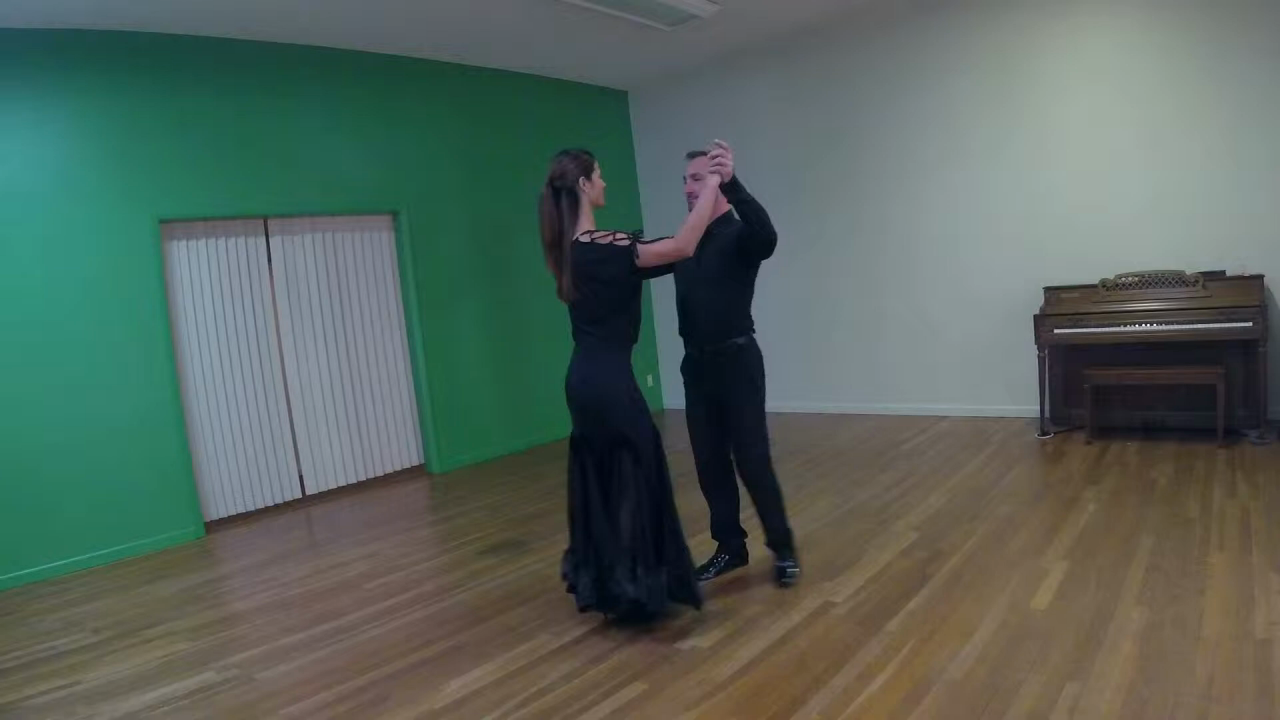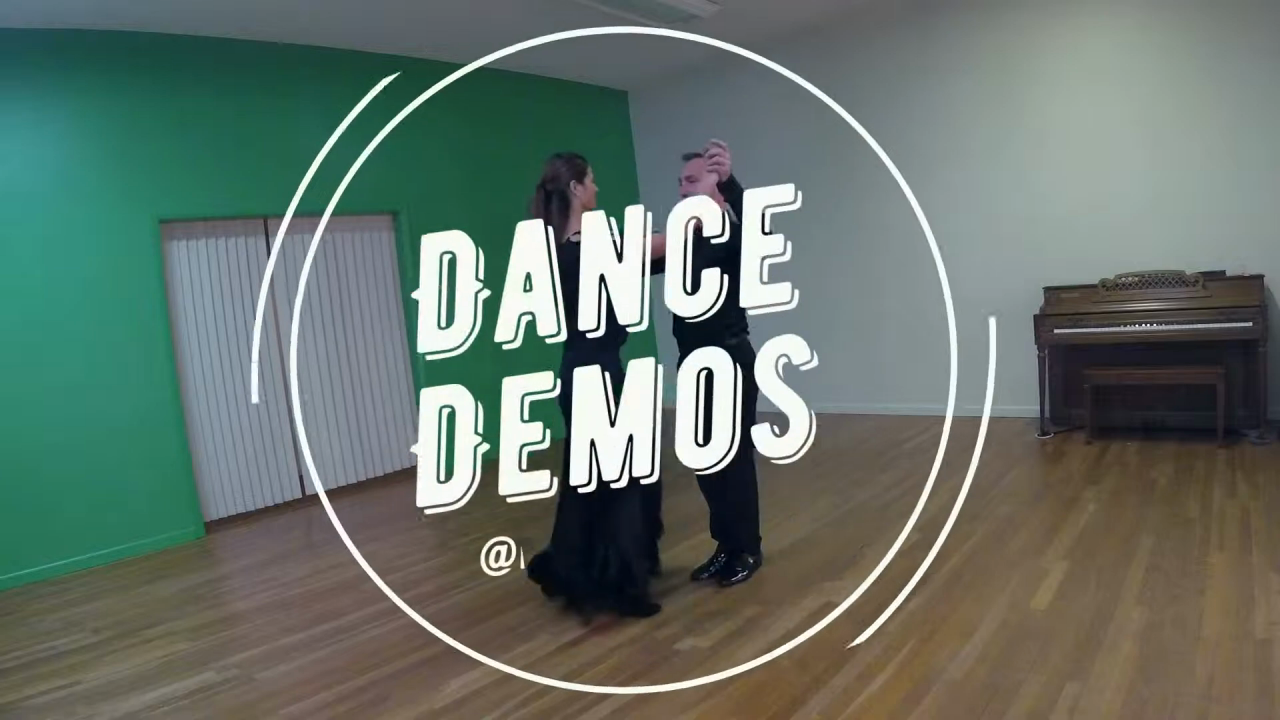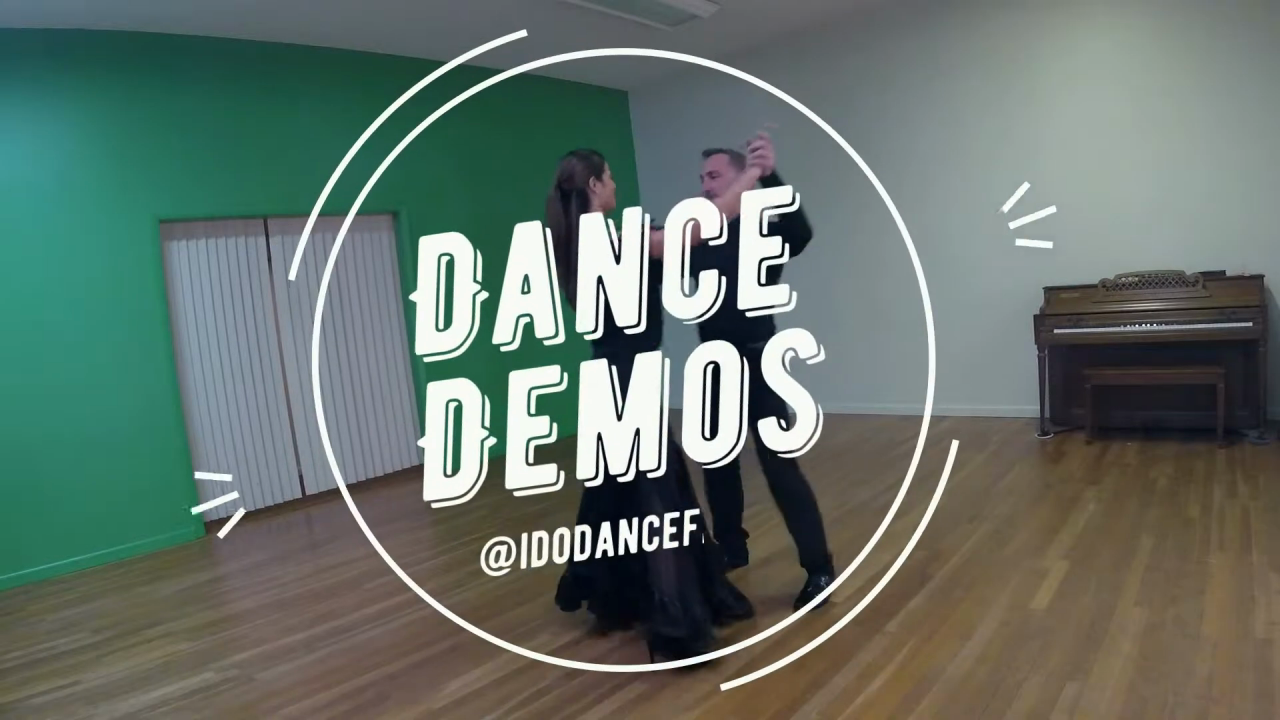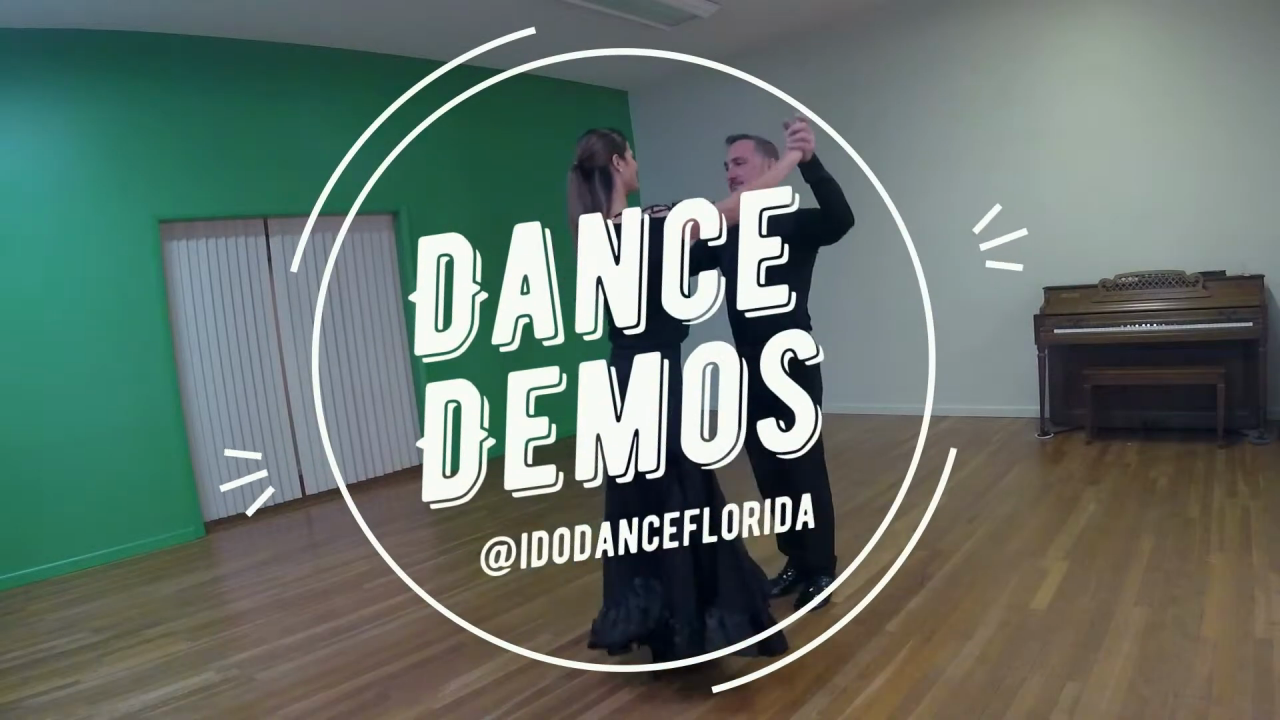
dt=0.5s
person 1, frame 1
left shoulder: (569, 247)
right shoulder: (604, 247)
left elbow: (643, 256)
right elbow: (683, 245)
right wrist: (711, 185)
left hip: (583, 376)
right hip: (610, 376)
left knee: (596, 481)
right knee: (631, 482)
left ankle: (597, 583)
right ankle: (630, 591)
person 1, frame 2
left shoulder: (555, 248)
right shoulder: (588, 248)
left hip: (574, 371)
right hip: (598, 373)
left knee: (590, 479)
right knee: (626, 479)
left ankle: (581, 581)
right ankle: (623, 587)
person 1, frame 3
left shoulder: (582, 251)
right elbow: (704, 224)
right wrist: (752, 176)
right hip: (627, 387)
left knee: (613, 496)
right knee: (658, 500)
left ankle: (611, 598)
right ankle: (676, 628)
person 1, frame 4
right shoulder: (647, 228)
right elbow: (741, 206)
right wrist: (793, 157)
left hip: (627, 378)
left knee: (642, 504)
right knee: (675, 505)
left ankle: (651, 623)
right ankle: (676, 635)
person 2, frame 1
left shoulder: (739, 235)
left elbow: (767, 236)
left wrist: (732, 184)
left hip: (736, 360)
right hip: (696, 363)
left knee: (752, 459)
right knee: (709, 463)
left ankle: (783, 547)
right ankle: (730, 545)
person 2, frame 2
left shoulder: (736, 236)
right shoulder: (683, 241)
left wrist: (730, 181)
left hip: (731, 361)
left knee: (736, 460)
left ankle: (748, 550)
right ankle: (727, 546)
person 2, frame 3
left shoulder: (765, 232)
right shoulder: (704, 243)
left elbow: (800, 232)
left wrist: (769, 177)
left hip: (758, 366)
left knee: (779, 469)
right knee: (716, 466)
left ankle: (819, 569)
right ankle: (731, 548)
person 2, frame 4
left shoulder: (796, 224)
right shoulder: (730, 237)
left elbow: (841, 219)
right elbow: (681, 263)
left wrist: (808, 162)
left hip: (791, 364)
right hip: (748, 366)
left knee: (805, 469)
right knee: (767, 471)
left ankle: (821, 570)
right ankle: (797, 560)
